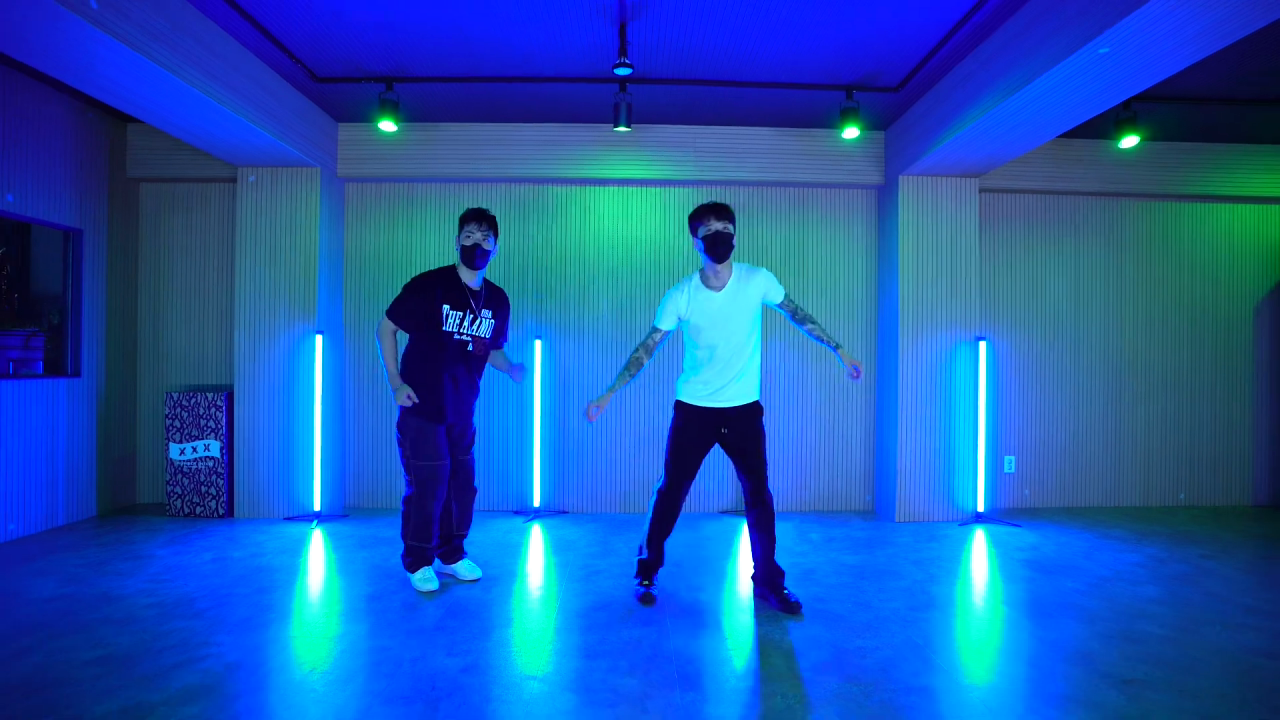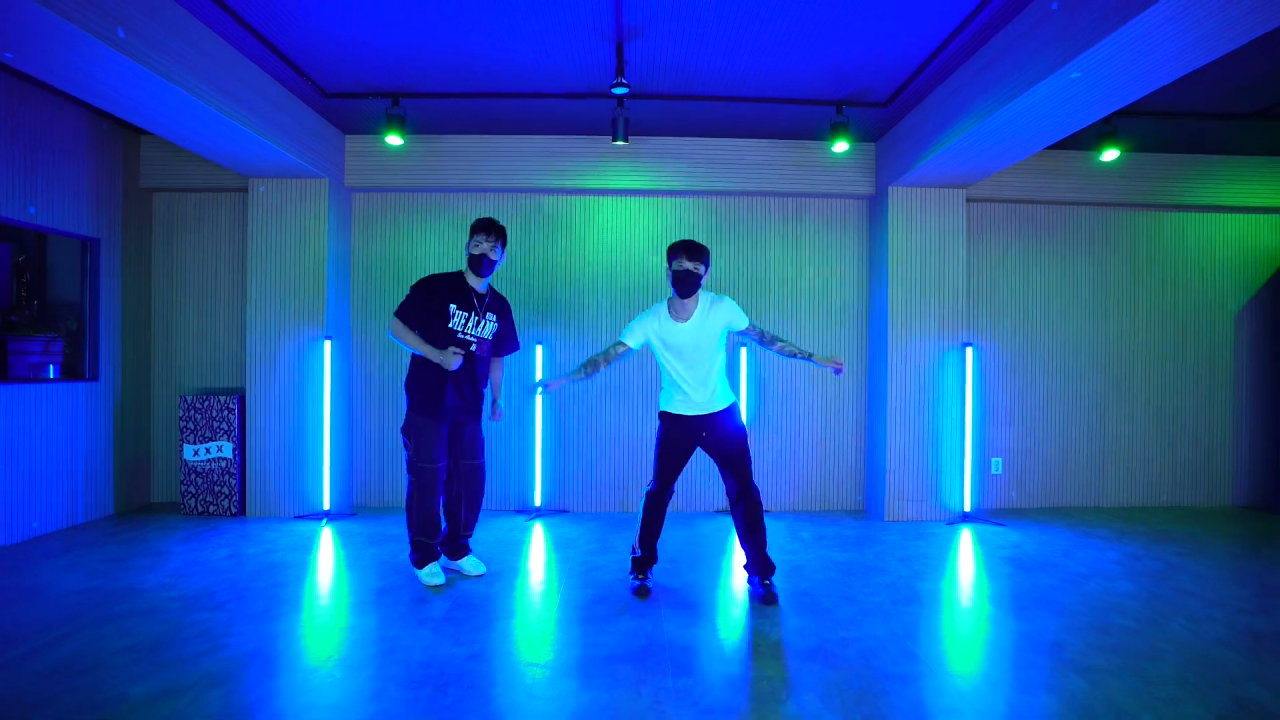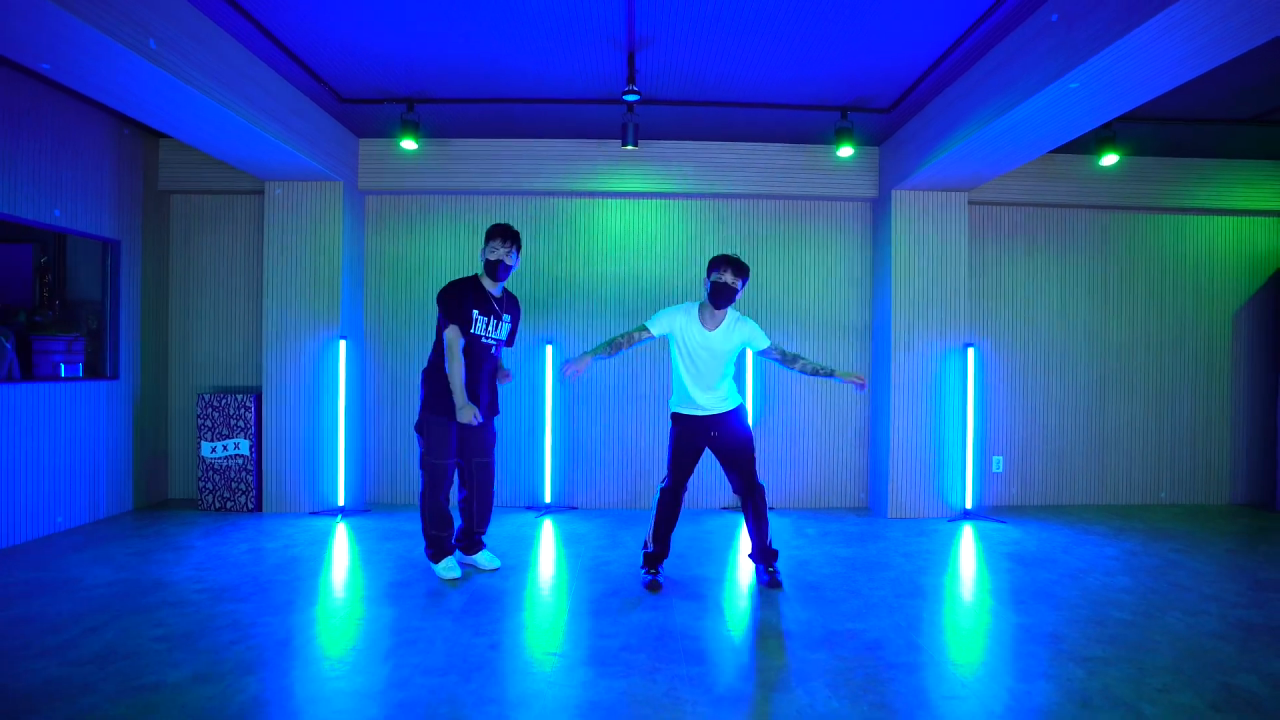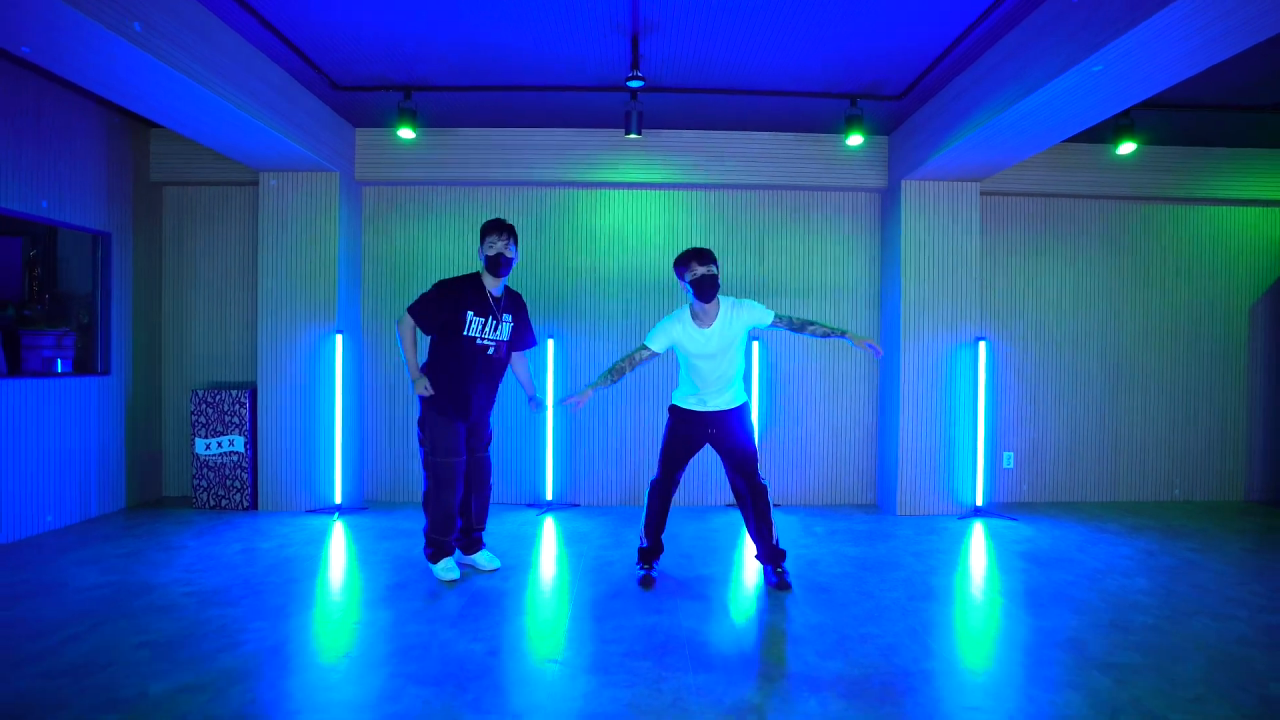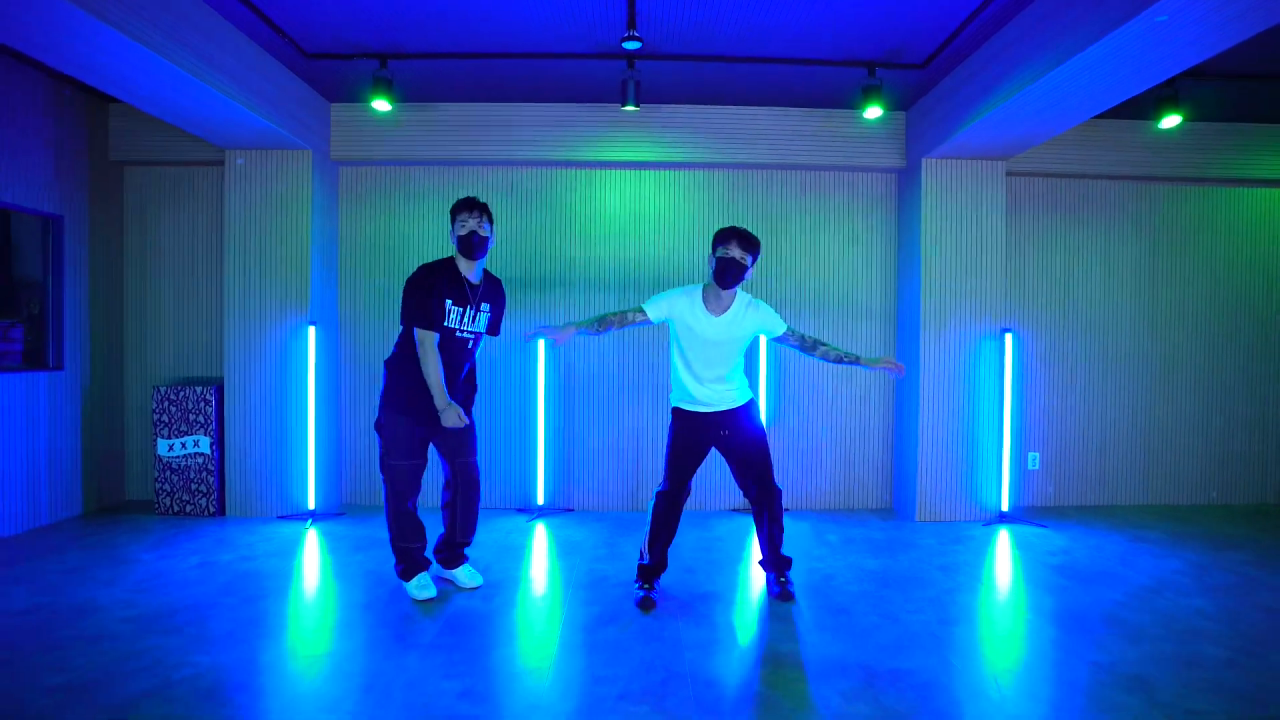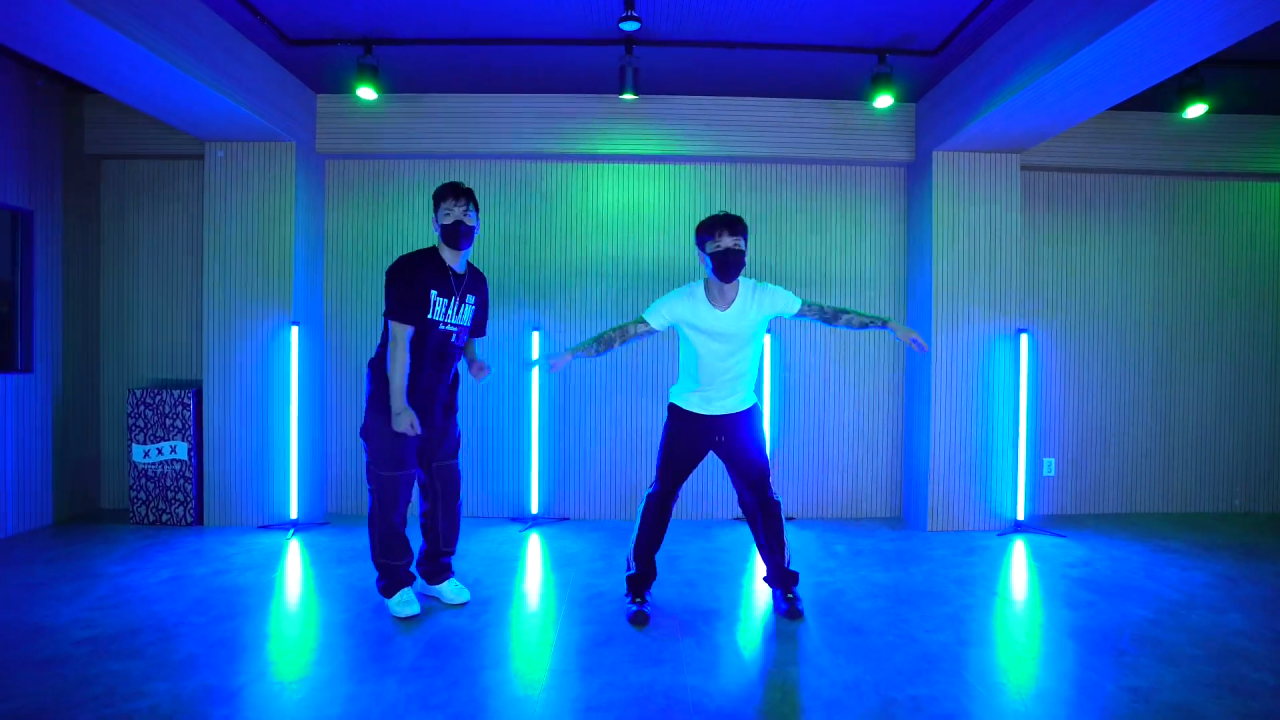
dt=0.4s
person 1, frame 1
left shoulder: (497, 300)
right shoulder: (427, 287)
right elbow: (387, 328)
left wrist: (513, 368)
right wrist: (396, 381)
left hip: (460, 406)
right hip: (421, 405)
left knee: (461, 481)
right knee: (428, 482)
left ankle: (450, 553)
right ankle: (418, 560)
person 1, frame 2
left shoulder: (500, 307)
right shoulder: (434, 287)
right elbow: (398, 327)
left wrist: (496, 401)
right wrist: (437, 356)
left hip: (466, 407)
right hip: (427, 403)
left knee: (470, 479)
right knee: (427, 481)
left ankle: (456, 549)
right ankle: (424, 556)
person 1, frame 3
left shoulder: (510, 304)
right shoulder: (457, 292)
right elbow: (452, 347)
left wrist: (499, 369)
right wrist: (460, 402)
left hip: (482, 405)
right hip: (445, 406)
left knee: (480, 477)
right knee: (439, 478)
left ankle: (470, 545)
right ankle: (440, 551)
person 1, frame 4
left shoulder: (515, 304)
right shoulder: (452, 291)
left elbow: (518, 353)
right elbow: (406, 322)
left wrist: (531, 393)
right wrist: (416, 373)
left hip: (478, 405)
right hip: (441, 401)
left knee: (478, 474)
right knee: (446, 478)
left ankle: (470, 545)
right ankle: (439, 552)
person 1, frame 5
left shoulder: (493, 289)
right shoulder: (427, 279)
right elbow: (426, 346)
right wrist: (442, 404)
left hip: (456, 402)
right hip: (406, 399)
left knee: (466, 481)
right knee: (402, 485)
left ankle: (451, 558)
right ankle: (412, 567)
person 1, frame 6
left shoulder: (475, 282)
right shoulder: (410, 270)
right elbow: (398, 338)
left wrist: (473, 362)
right wrist: (398, 405)
left hip: (440, 405)
right hip: (395, 405)
left knee: (444, 490)
right knee: (391, 495)
left ankle: (434, 573)
right ankle: (394, 582)
person 2, frame 1
left shoulder: (757, 280)
right shoulder: (680, 296)
left elbow: (798, 314)
right elbow: (648, 346)
left wrist: (838, 348)
right wrist: (610, 393)
left hip: (744, 409)
right hip: (693, 409)
left knee: (758, 496)
right knee: (672, 490)
left ankle: (768, 581)
right ankle: (647, 570)
person 2, frame 2
left shoulder: (722, 309)
right shoulder: (651, 321)
left elbow: (763, 339)
right elbow: (609, 354)
left wrist: (813, 358)
right wrist: (564, 379)
left hip: (721, 415)
right hip: (677, 417)
left knee: (745, 490)
right knee: (659, 491)
left ankle: (759, 571)
right ankle: (641, 567)
person 2, frame 3
left shoulder: (743, 327)
right shoulder: (676, 317)
left elbow: (784, 356)
right elbow: (629, 338)
left wrist: (836, 374)
right wrist: (587, 357)
left hip: (729, 416)
right hip: (687, 417)
left knee: (750, 487)
right knee: (672, 487)
left ankle: (763, 559)
right ankle: (652, 561)
person 2, frame 4
left shoulder: (743, 311)
right shoulder: (673, 326)
left elbow: (792, 323)
right elbow: (631, 360)
left wrist: (847, 336)
right wrist: (589, 389)
left hip: (732, 413)
right hip: (687, 413)
left knee: (750, 486)
right knee: (663, 482)
left ankle: (772, 561)
right ankle: (648, 558)
person 2, frame 5
left shoulder: (756, 312)
right shoulder: (678, 301)
left elbow: (804, 343)
right elbow: (623, 318)
left wrist: (864, 362)
right wrist: (572, 328)
left hip: (739, 412)
right hip: (689, 414)
left knee: (765, 490)
right knee: (671, 492)
left ankle: (776, 568)
right ankle: (648, 575)
person 2, frame 6
left shoulder: (764, 298)
right shoulder: (680, 304)
left elbow: (824, 313)
right elbow: (625, 333)
left wrist: (888, 324)
right wrist: (570, 354)
left hip: (740, 417)
right hip: (687, 417)
left knee: (761, 501)
right knee: (660, 496)
left ankle: (783, 585)
right ankle: (638, 588)
